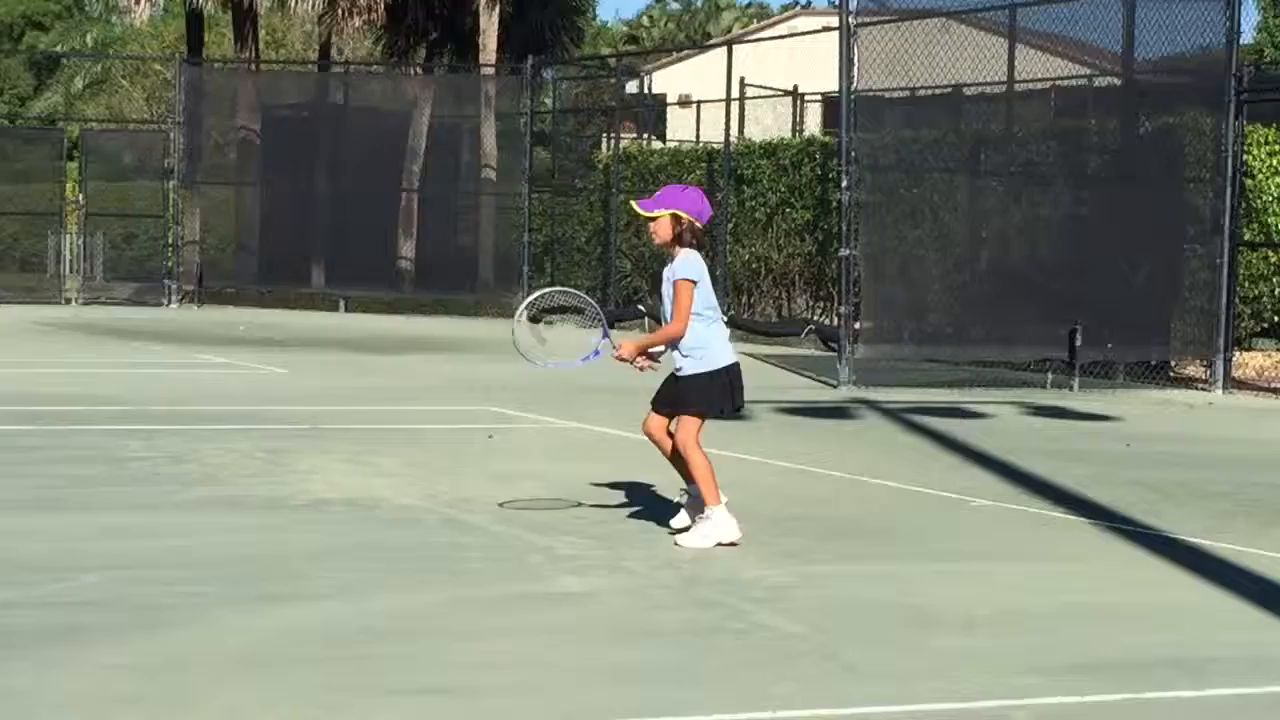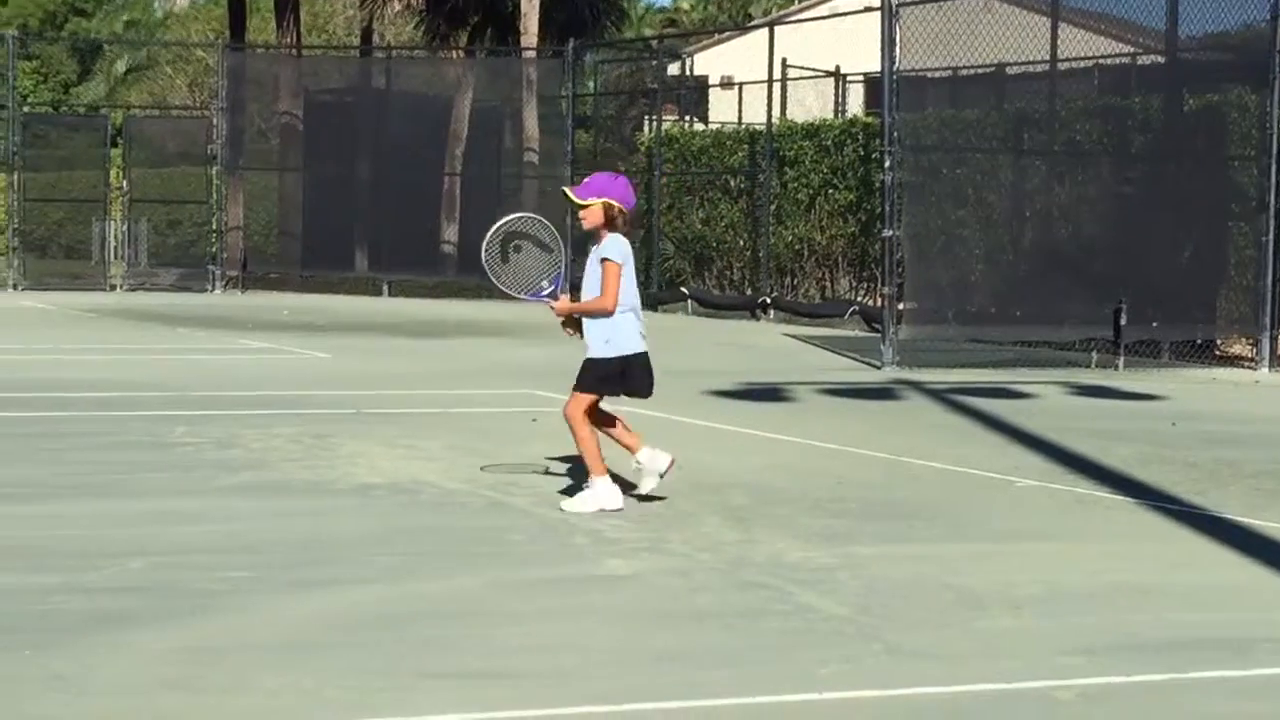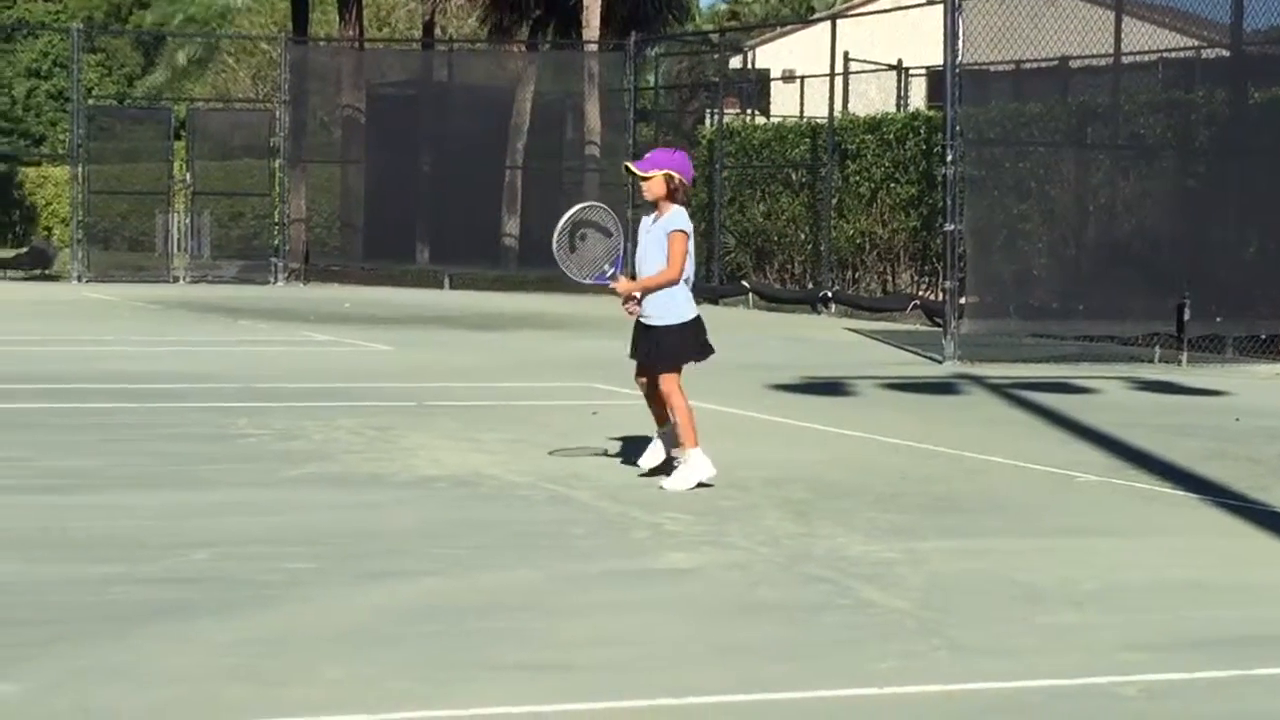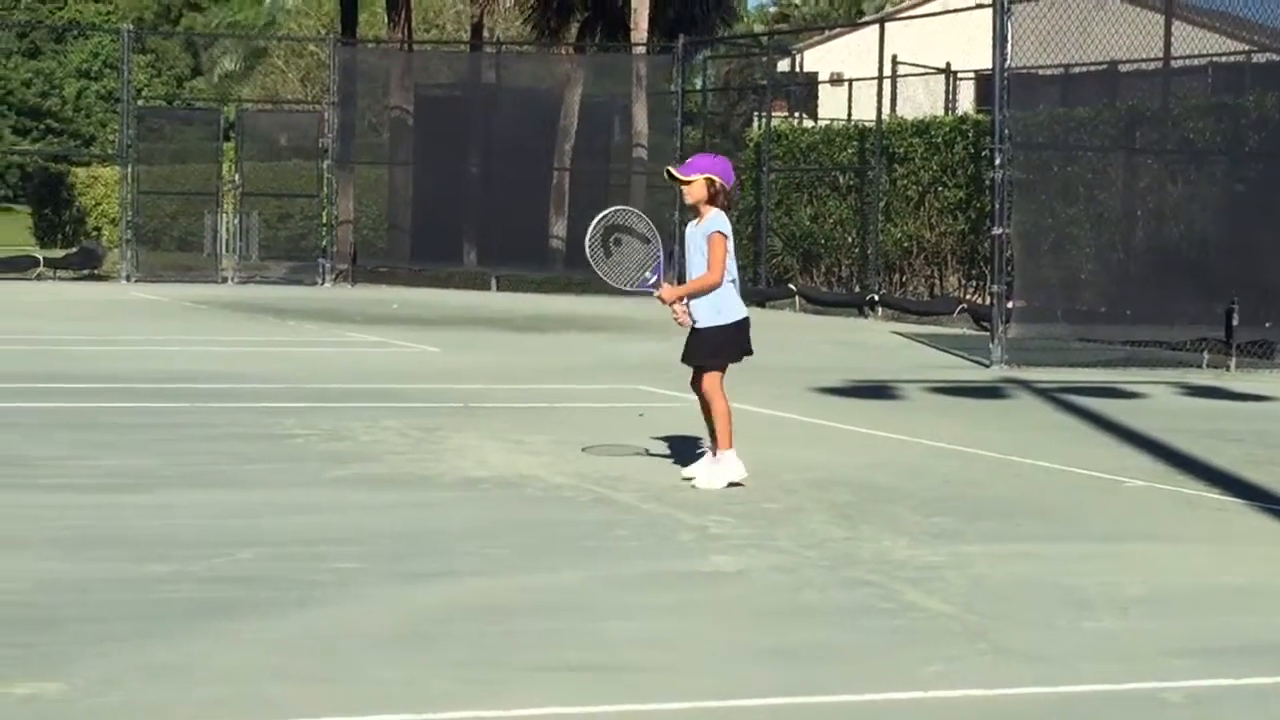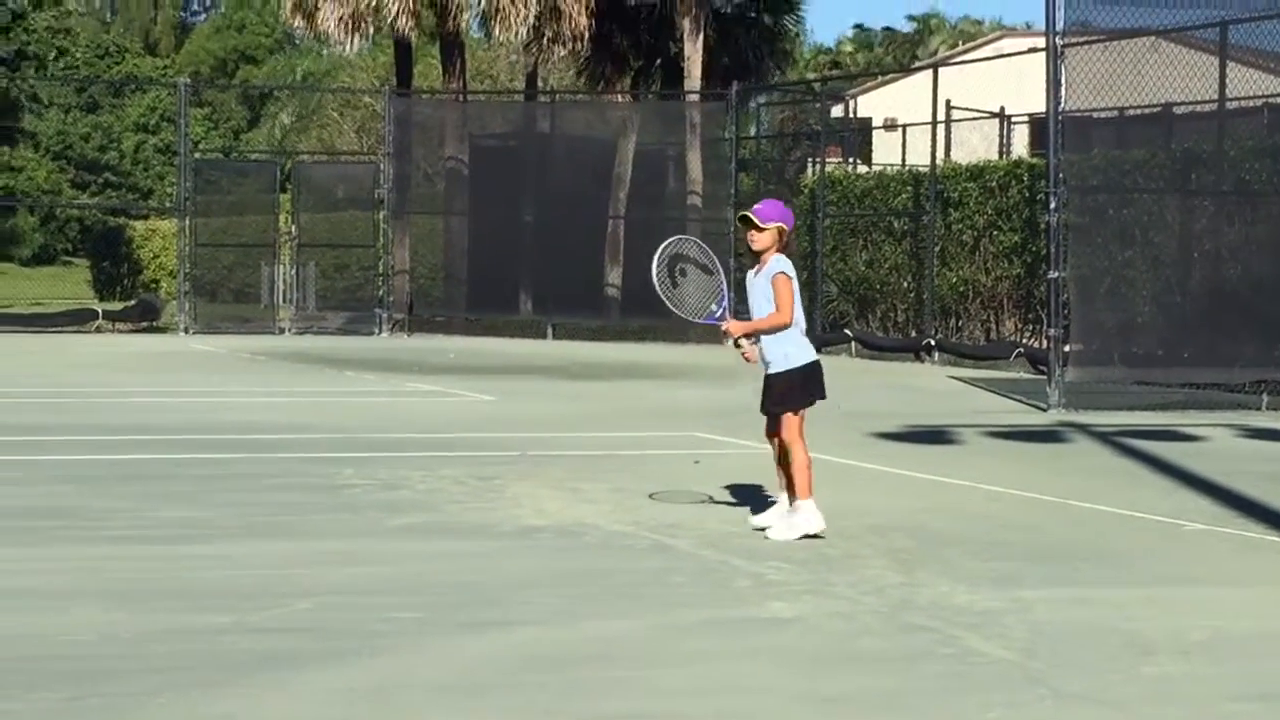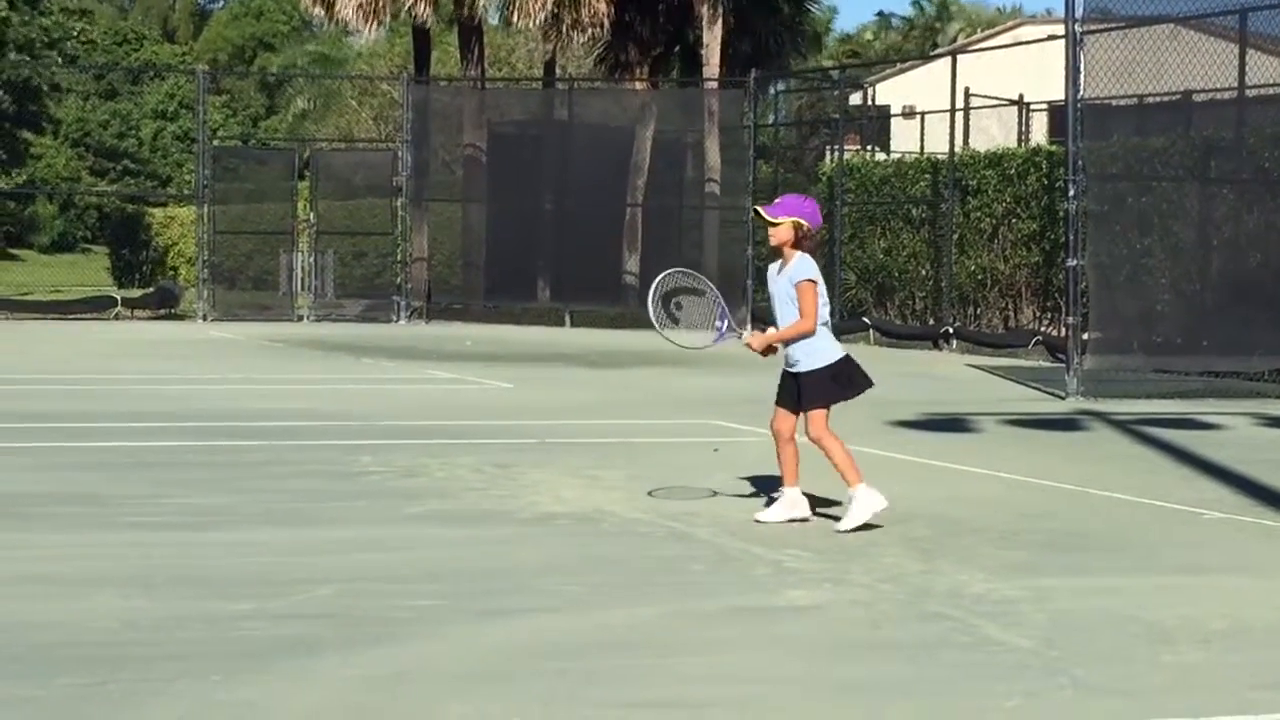
dt=0.7s
person 1, frame 1
left shoulder: (685, 265)
right shoulder: (681, 262)
left elbow: (677, 327)
left wrist: (636, 347)
right wrist: (651, 352)
left hip: (707, 368)
right hip: (691, 367)
left knee: (686, 441)
right knee: (655, 427)
left ankle: (720, 519)
right ankle: (703, 495)
person 1, frame 2
left shoulder: (613, 247)
right shoulder: (599, 246)
left elbow: (608, 303)
left wrist: (570, 308)
right wrist: (577, 320)
left hip: (616, 349)
right hip: (606, 347)
left knee: (575, 410)
right knee: (589, 411)
left ankle: (601, 487)
right ankle: (648, 456)
person 1, frame 3
left shoulder: (677, 220)
right shoulder: (648, 221)
left elbow: (673, 272)
left wrist: (633, 286)
right wrist: (632, 294)
left hip: (673, 319)
right hip: (650, 318)
left knee: (669, 387)
right knee: (645, 380)
left ankle: (695, 460)
right ankle: (665, 438)
person 1, frame 4
left shoulder: (716, 223)
right shoulder: (694, 226)
left elbow: (715, 276)
left wrist: (677, 292)
right wrist: (684, 304)
left hip: (722, 320)
right hip: (704, 320)
left knee: (711, 386)
right knee: (700, 387)
left ankle: (728, 461)
right ankle: (718, 452)
person 1, frame 5
left shoulder: (780, 266)
right shoulder: (753, 274)
left elbow: (784, 316)
left wrist: (743, 328)
right wrist: (754, 343)
left hip: (793, 364)
right hip: (776, 367)
left knee: (790, 434)
right knee: (775, 435)
left ankle: (805, 512)
right ankle: (790, 502)
person 1, frame 6
left shoulder: (803, 268)
right shoulder: (775, 270)
left elbow: (809, 323)
left wrist: (768, 338)
right wrist: (771, 339)
left hip: (820, 363)
right hip: (796, 364)
left knee: (817, 430)
right knee: (780, 426)
left ankle: (862, 495)
right ankle: (792, 498)
